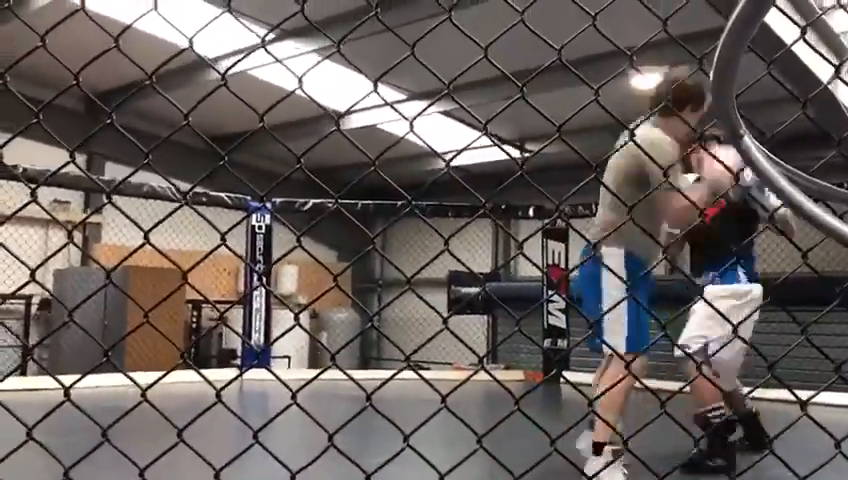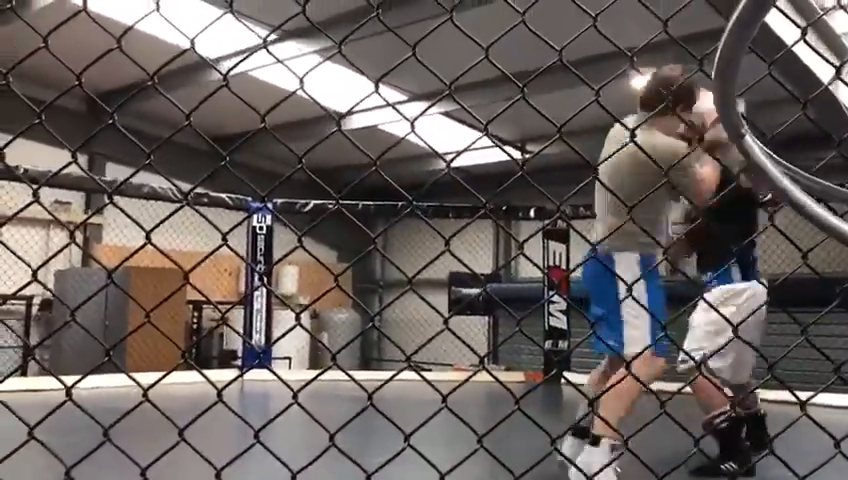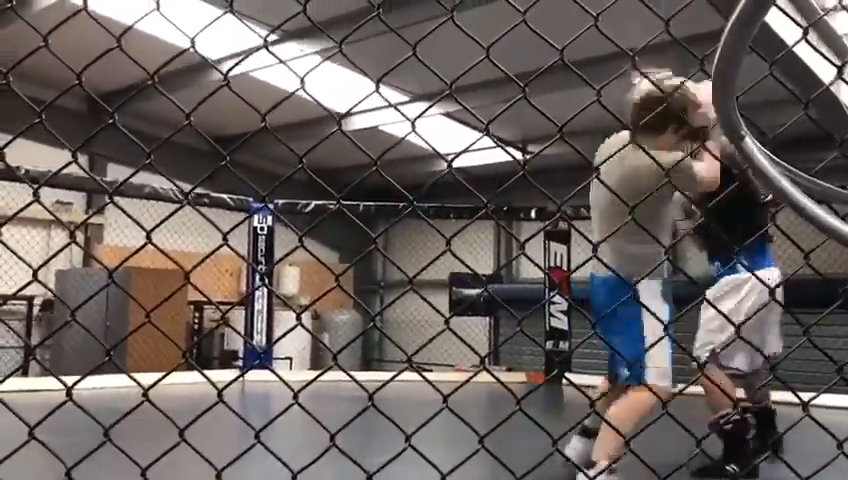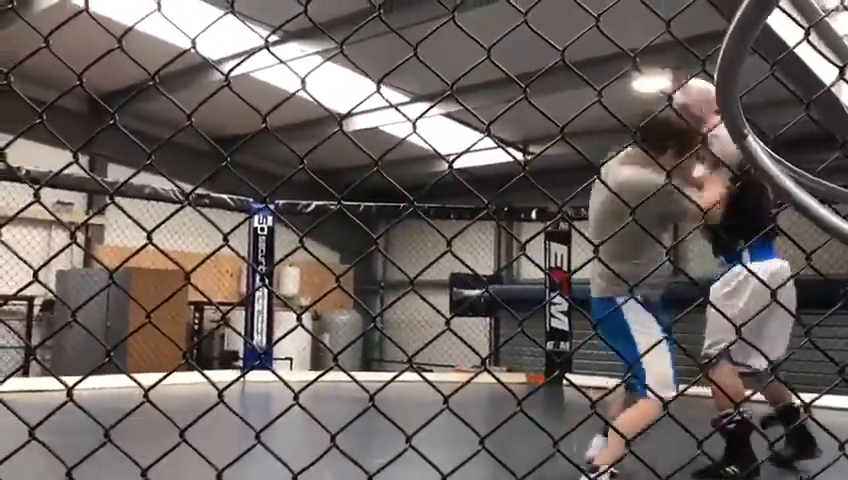
dt=0.1s
person 1, frame 1
left shoulder: (647, 134)
right shoulder: (659, 144)
right elbow: (676, 212)
right wrist: (711, 185)
left hip: (619, 259)
right hip: (616, 260)
left knee: (625, 357)
right knee: (625, 358)
left ankle: (599, 438)
person 1, frame 2
left shoulder: (626, 131)
right shoulder: (666, 147)
right elbow: (704, 191)
right wrist: (712, 152)
left hip: (618, 262)
right hip: (627, 263)
left knee: (620, 359)
right knee: (645, 362)
left ankle: (581, 437)
person 1, frame 3
left shoulder: (620, 144)
right shoulder: (660, 164)
right elbow: (710, 177)
right wrist: (709, 130)
left hip: (616, 282)
right hip: (632, 287)
left knee: (624, 377)
right knee: (653, 386)
left ankle: (585, 442)
person 1, frame 4
left shoulder: (619, 165)
right shoulder: (643, 183)
right elbow: (704, 205)
left hip: (627, 298)
right hip: (625, 301)
left knee: (647, 385)
right knee: (656, 396)
left ankle: (605, 450)
person 2, frame 1
left shoulder: (737, 183)
left elbow: (788, 226)
right elbow: (677, 245)
left hip: (733, 290)
right hip: (717, 287)
left knee: (693, 356)
right knee: (720, 368)
left ankle: (719, 449)
right ankle: (754, 434)
person 2, frame 2
left shoulder: (733, 181)
right elbow: (690, 246)
left hip: (735, 287)
right hip: (733, 286)
left knee: (697, 364)
right knee: (730, 370)
right ankle: (754, 433)
person 2, frame 3
left shoulder: (727, 163)
right shoulder: (726, 173)
right elbow: (706, 236)
left hip: (741, 278)
right hip: (760, 275)
left knee: (712, 363)
right knee: (749, 364)
right ankle: (767, 433)
person 2, frame 4
left shoulder: (727, 155)
right shoulder: (732, 174)
left wrist: (708, 115)
left hip: (747, 267)
right hip: (771, 268)
left knee: (719, 358)
right knee: (756, 362)
right ankle: (799, 435)
